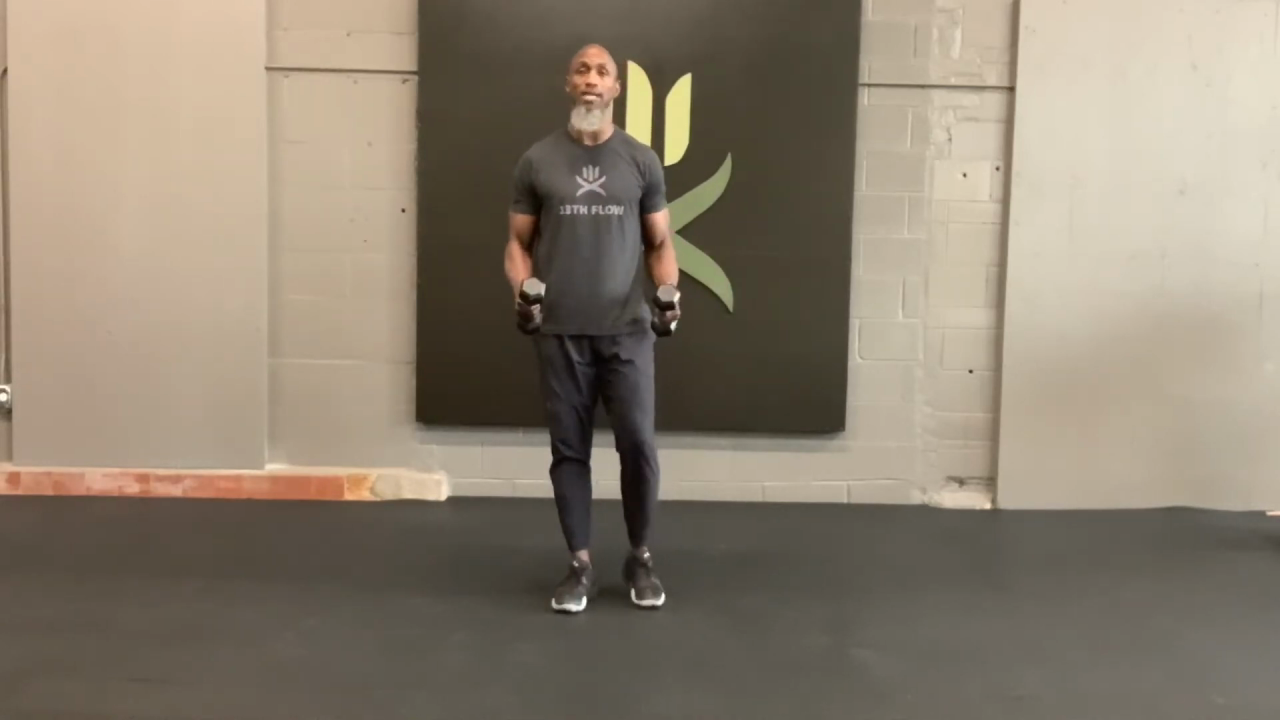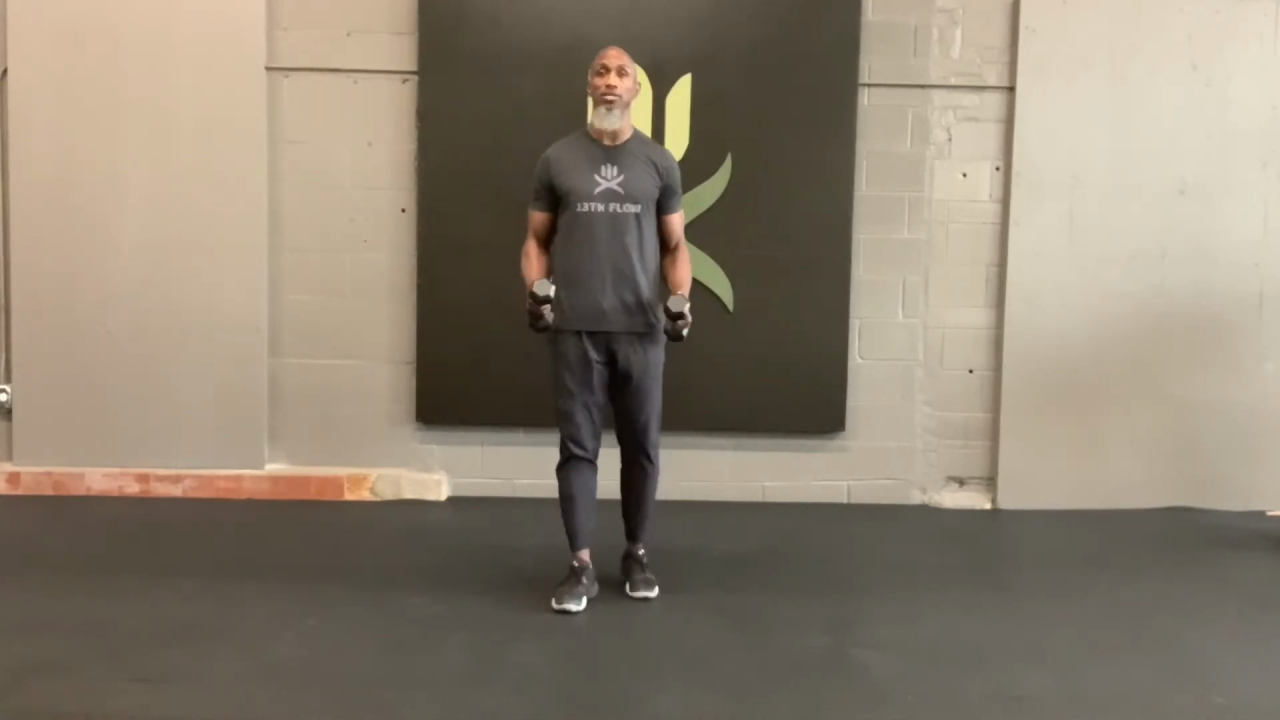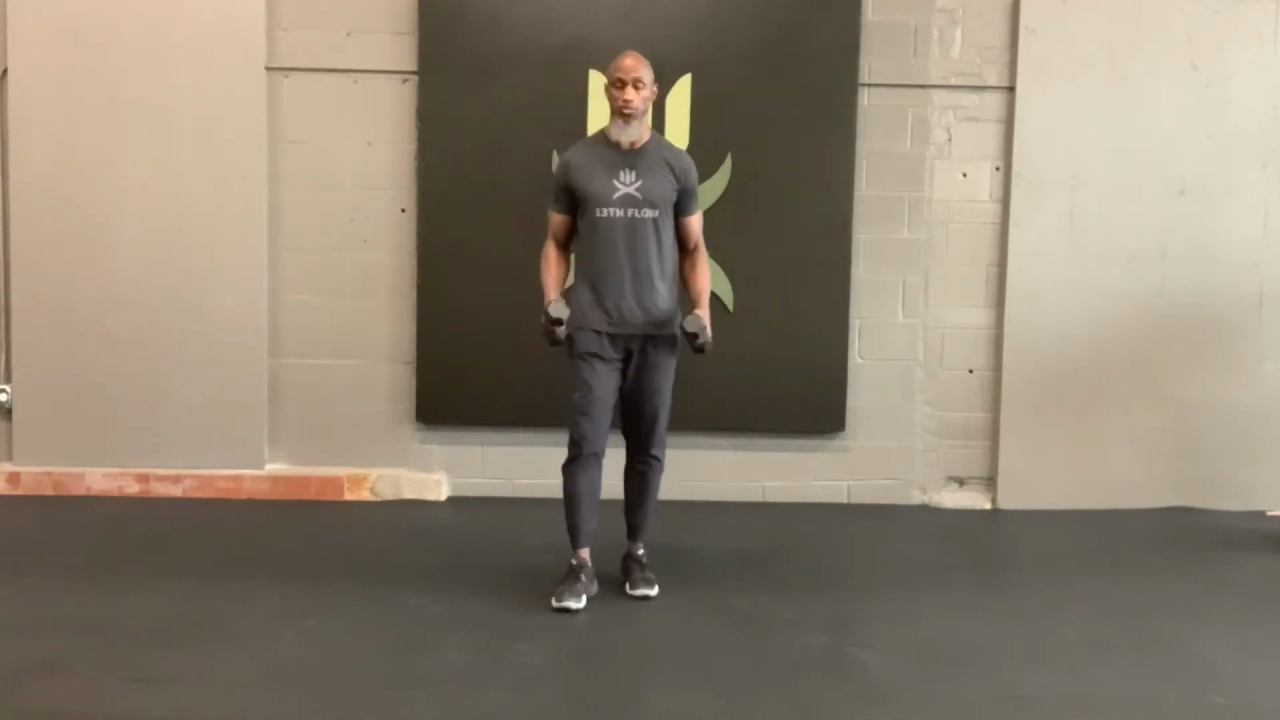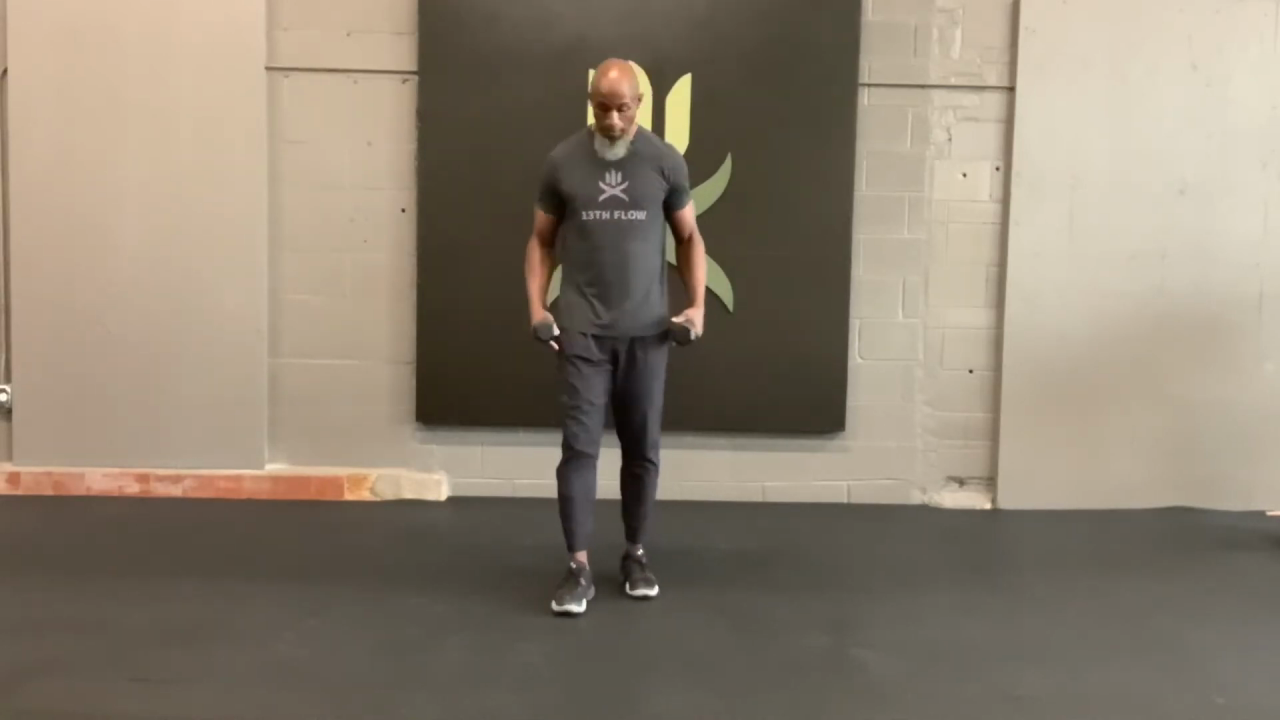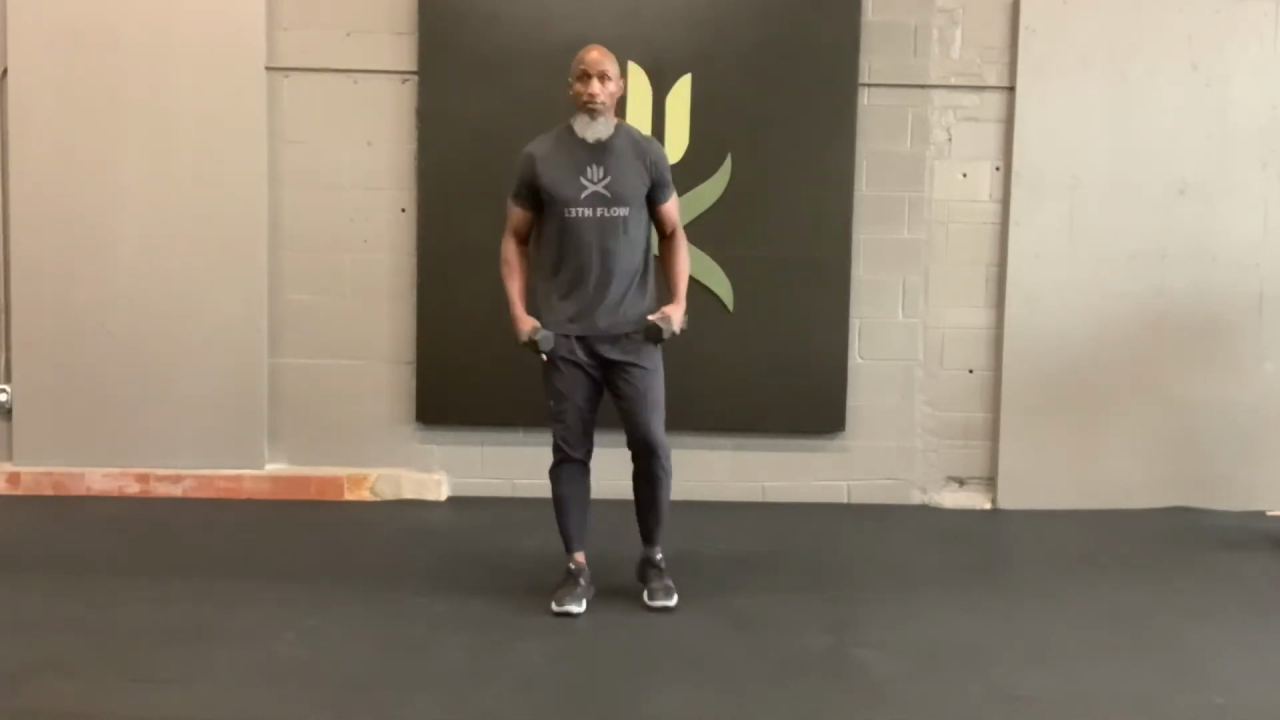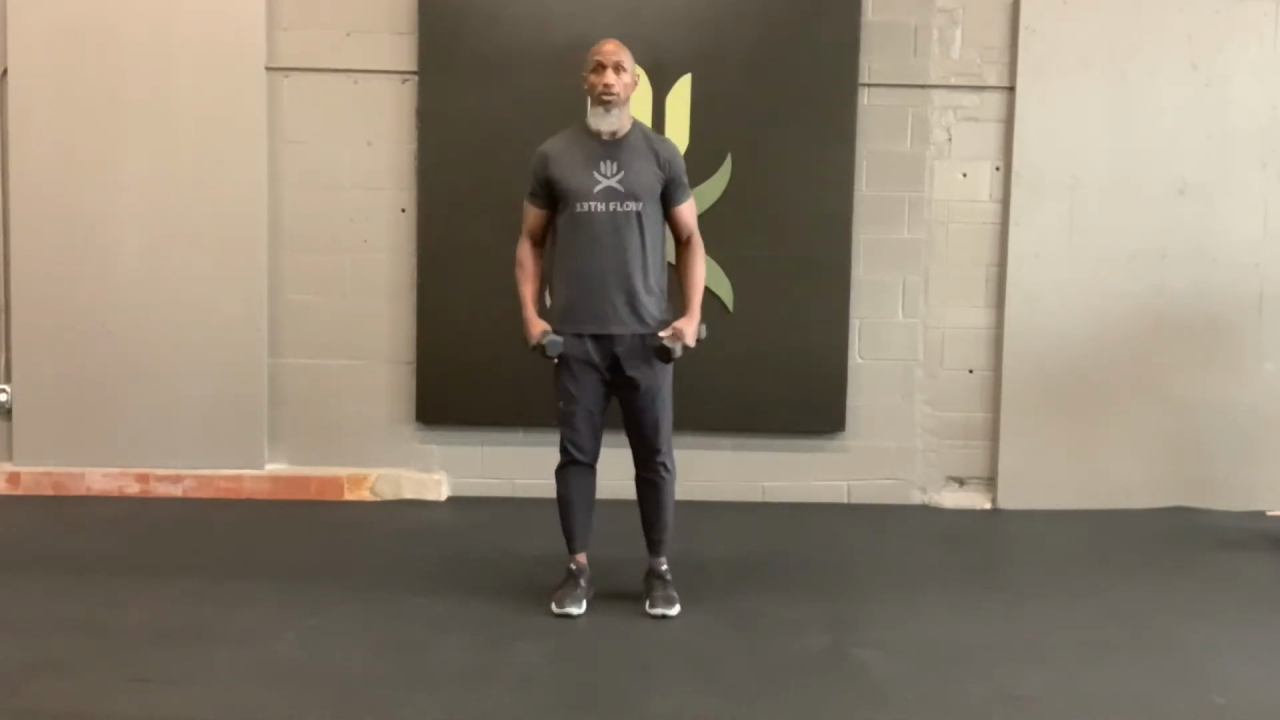
dt=0.4s
person 1, frame 1
left shoulder: (641, 161)
right shoulder: (537, 161)
left elbow: (659, 242)
right elbow: (519, 243)
left wrist: (669, 290)
right wrist: (521, 287)
left hip: (627, 330)
right hip: (561, 332)
left knee: (639, 445)
right knee: (569, 451)
left ankle: (639, 556)
right ankle: (581, 565)
person 1, frame 2
left shoulder: (659, 163)
right shoulder: (557, 159)
left elbow: (675, 245)
right elbow: (537, 239)
left wrist: (680, 296)
right wrist: (534, 288)
left hip: (640, 328)
right hip: (576, 328)
left knee: (641, 448)
right knee: (578, 447)
left ankle: (636, 553)
right ankle: (581, 565)
person 1, frame 3
left shoulder: (677, 165)
right shoulder: (576, 162)
left elbow: (693, 248)
right elbow: (557, 243)
left wrist: (701, 309)
right wrist: (552, 301)
left hip: (656, 330)
right hip: (593, 329)
left knee: (647, 448)
right knee: (585, 444)
left ankle: (636, 553)
right ankle: (581, 565)
person 1, frame 4
left shoulder: (665, 161)
right shoulder: (562, 161)
left elbow: (690, 237)
right elbow: (541, 239)
left wrist: (697, 304)
right wrist: (535, 304)
left hip: (646, 330)
right hip: (581, 330)
left knee: (642, 449)
right knee: (579, 446)
left ankle: (635, 553)
right ankle: (578, 566)
person 1, frame 5
left shoulder: (647, 155)
right shoulder: (539, 156)
left elbow: (673, 232)
right elbow: (515, 238)
left wrist: (678, 300)
right wrist: (519, 310)
left hip: (633, 330)
right hip: (564, 332)
left knee: (651, 444)
right knee: (570, 452)
left ankle: (652, 558)
right ankle: (577, 568)
person 1, frame 6
left shoulder: (662, 155)
right shoulder: (554, 154)
left elbow: (689, 239)
right elbow: (531, 240)
left wrist: (691, 314)
right wrist: (530, 313)
left hip: (646, 333)
right hip: (576, 333)
left knee: (654, 454)
right knee: (576, 452)
left ankle: (658, 568)
right ankle: (577, 568)
